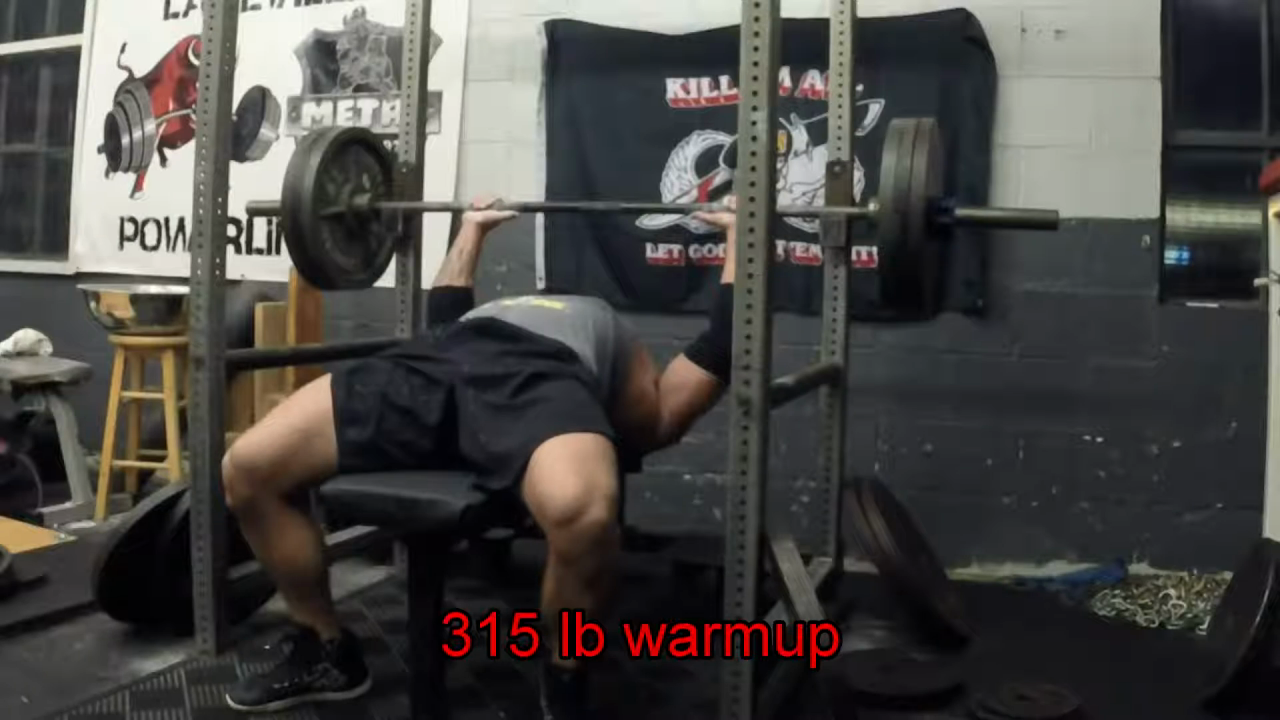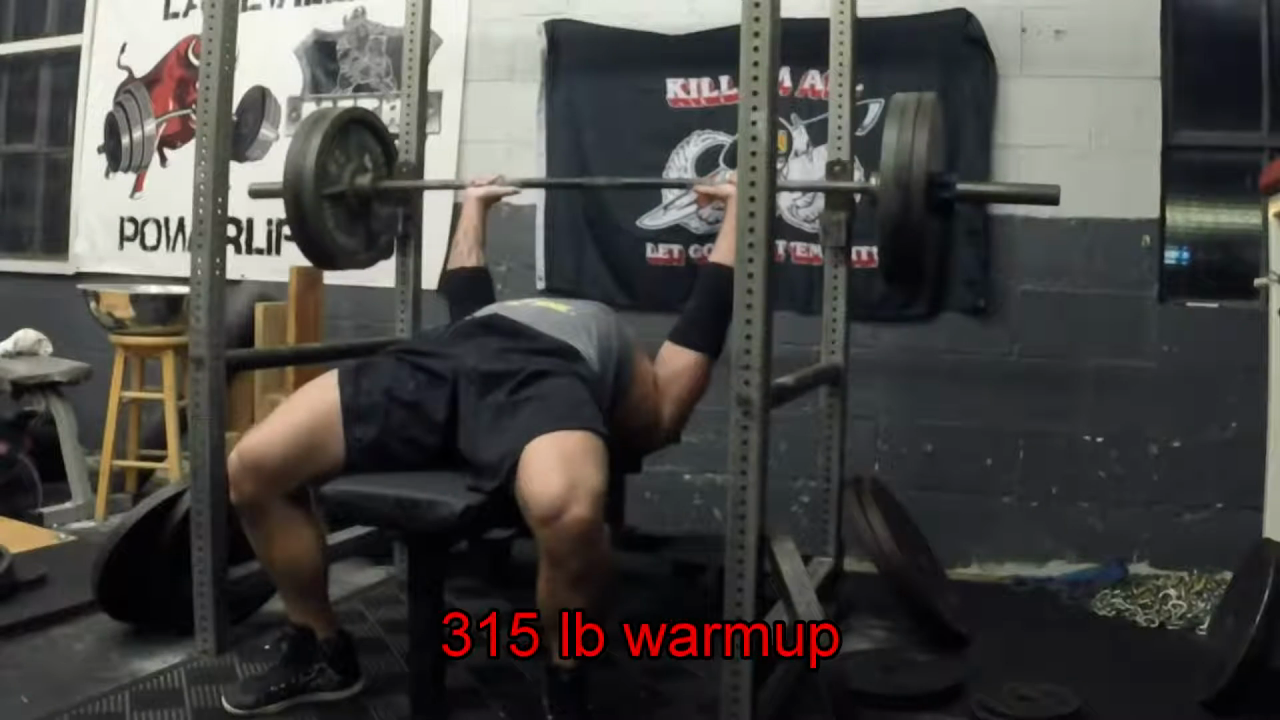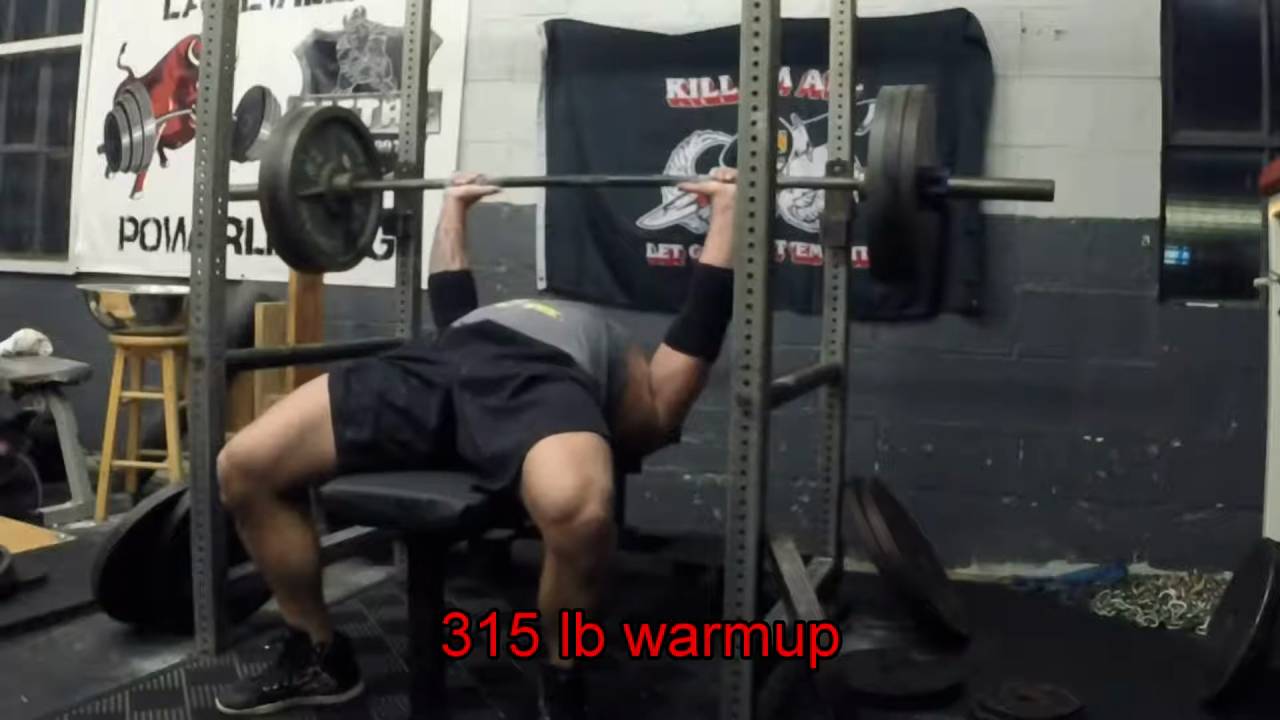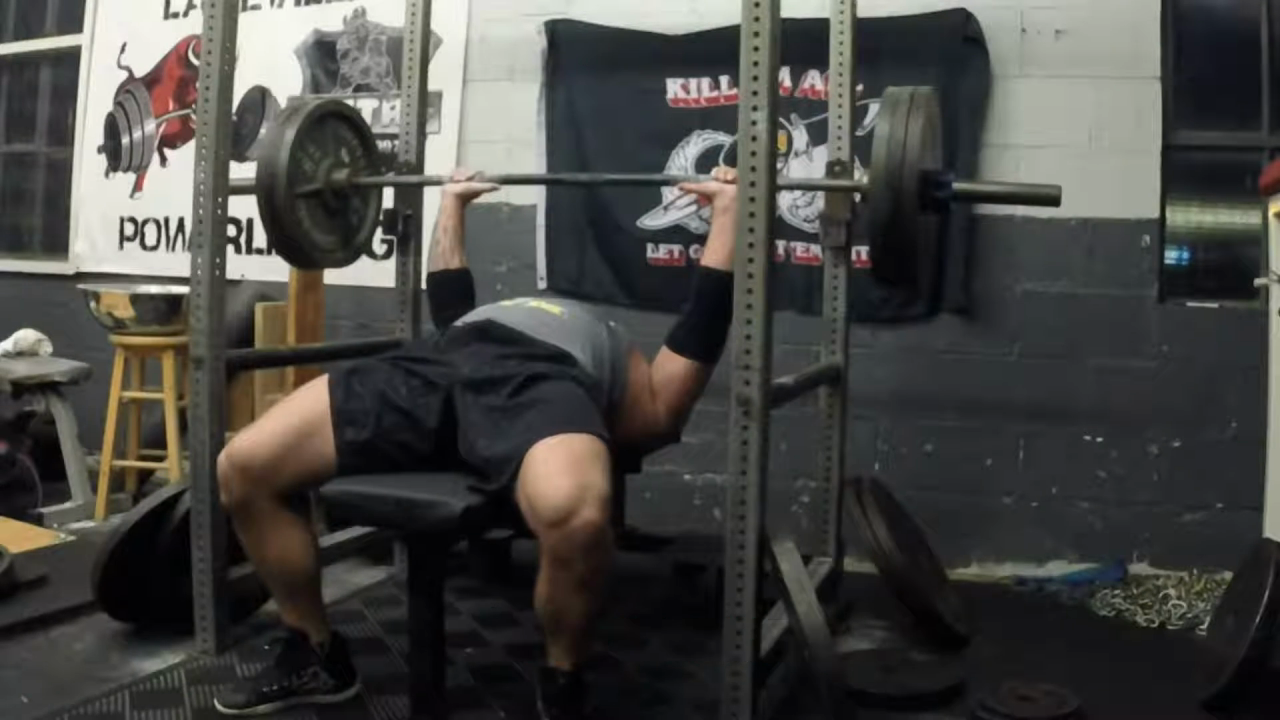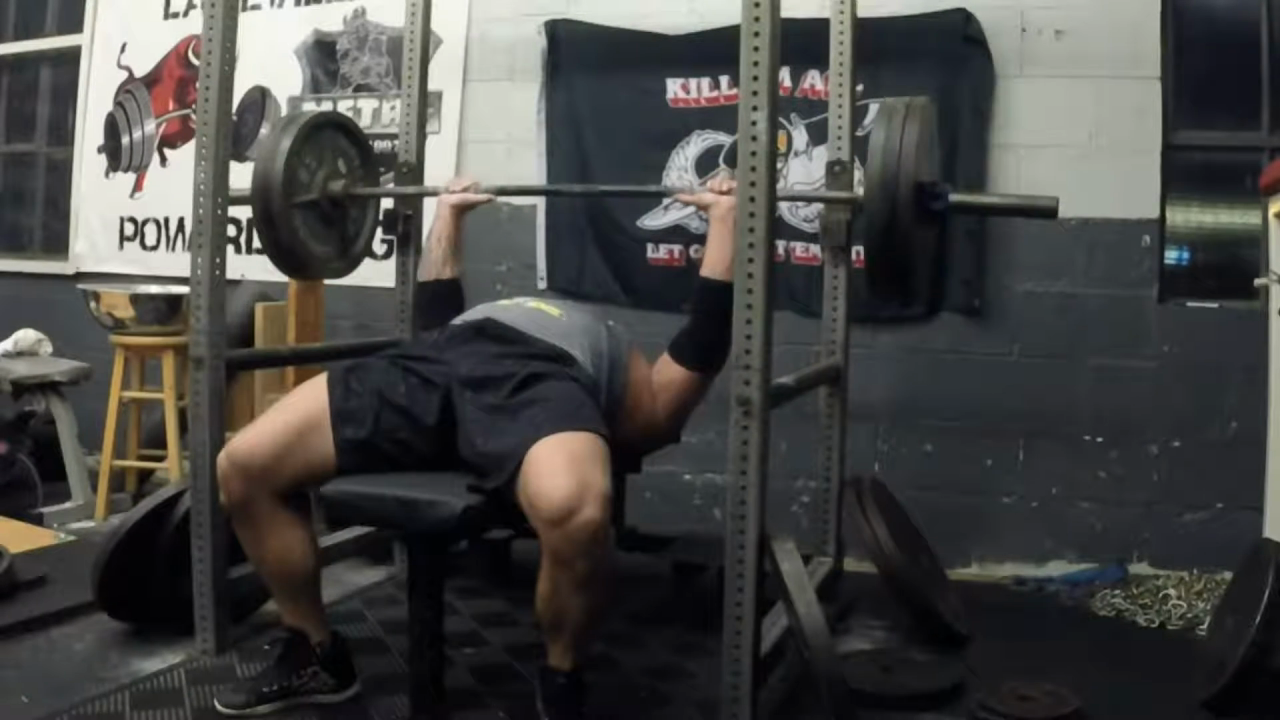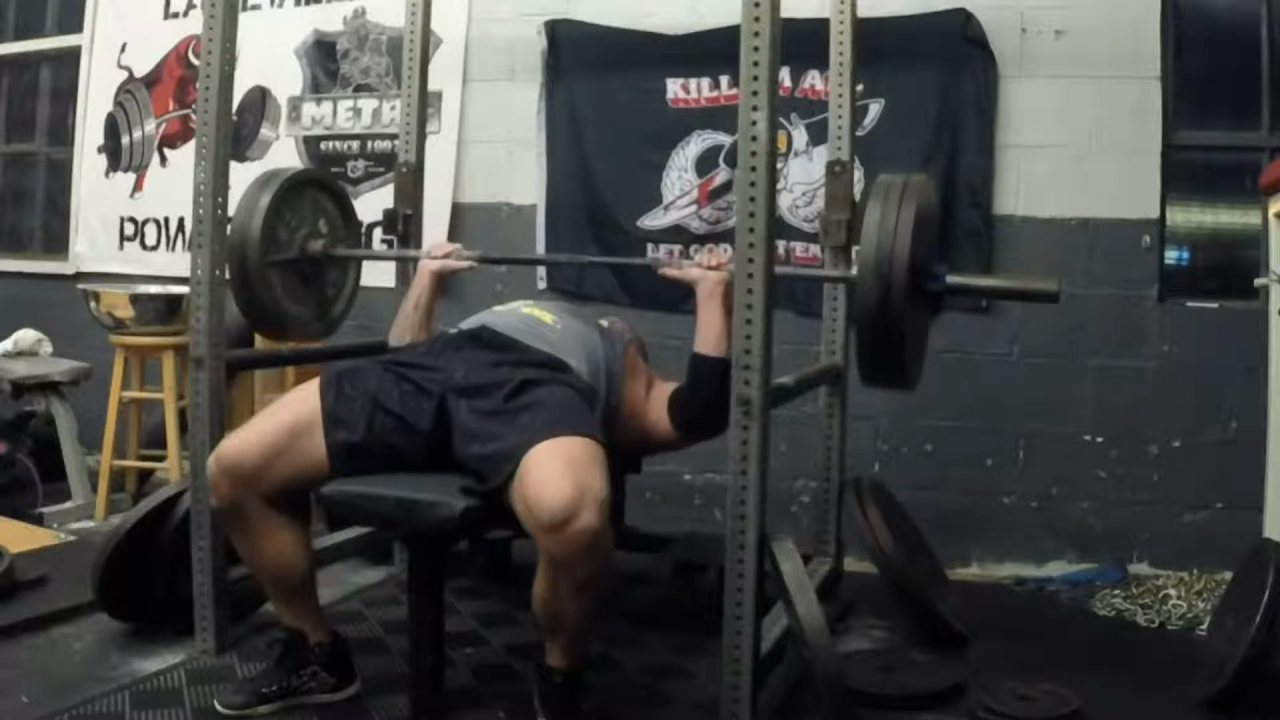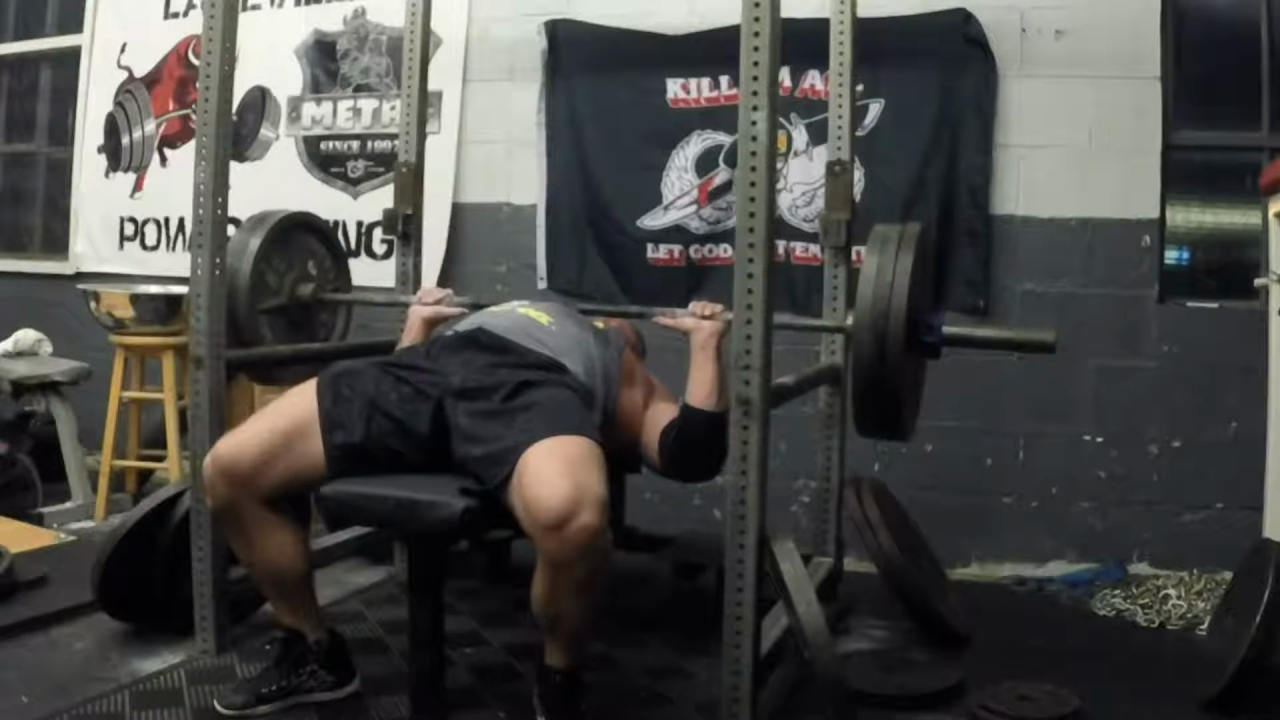
dt=0.7s
person 1, frame 1
left shoulder: (648, 406)
left elbow: (721, 346)
right elbow: (444, 315)
left wrist: (740, 236)
right wrist: (471, 229)
left knee: (580, 510)
right knee: (247, 468)
right ankle: (325, 652)
person 1, frame 2
left shoulder: (648, 403)
left elbow: (708, 316)
right elbow: (464, 295)
left wrist: (736, 208)
right wrist: (474, 205)
left knee: (567, 510)
right knee: (253, 467)
right ankle: (319, 651)
person 1, frame 3
left shoulder: (647, 400)
left elbow: (703, 319)
right elbow: (450, 300)
left wrist: (725, 207)
right wrist: (454, 207)
left knee: (579, 507)
right knee: (244, 466)
right ankle: (317, 656)
person 1, frame 4
left shoulder: (647, 400)
left elbow: (704, 323)
right elbow: (449, 302)
left wrist: (726, 208)
right wrist: (451, 203)
left knee: (575, 514)
right knee: (243, 468)
right ankle: (314, 654)
person 1, frame 5
left shoulder: (643, 397)
left elbow: (707, 342)
right elbow: (437, 311)
left wrist: (723, 219)
right wrist: (448, 214)
left knee: (576, 512)
right knee: (242, 467)
right ankle: (314, 656)
person 1, frame 6
left shoulder: (638, 392)
left elbow: (702, 412)
right elbow: (405, 359)
left wrist: (711, 292)
right wrist: (426, 276)
left knee: (573, 517)
right knee: (233, 468)
right ankle: (314, 654)
person 1, frame 7
left shoulder: (637, 390)
left elbow: (693, 455)
left wrist: (705, 340)
right wrist: (418, 319)
left knee: (572, 517)
right knee: (230, 469)
right ankle: (312, 654)
